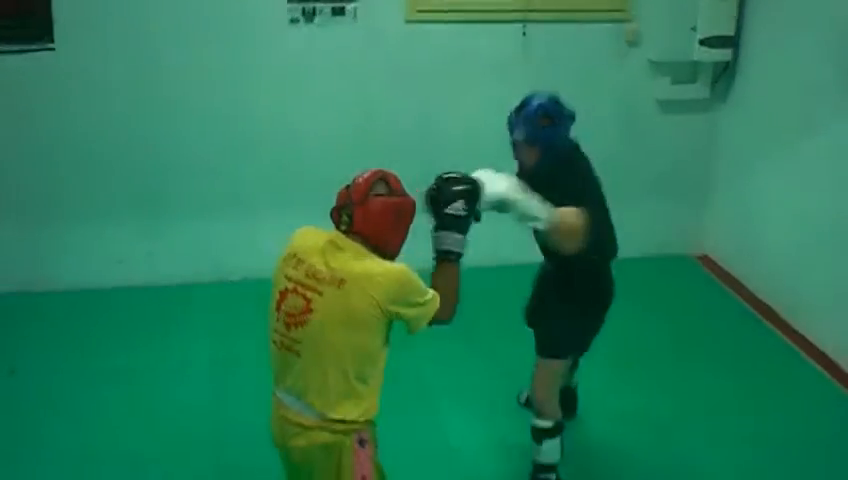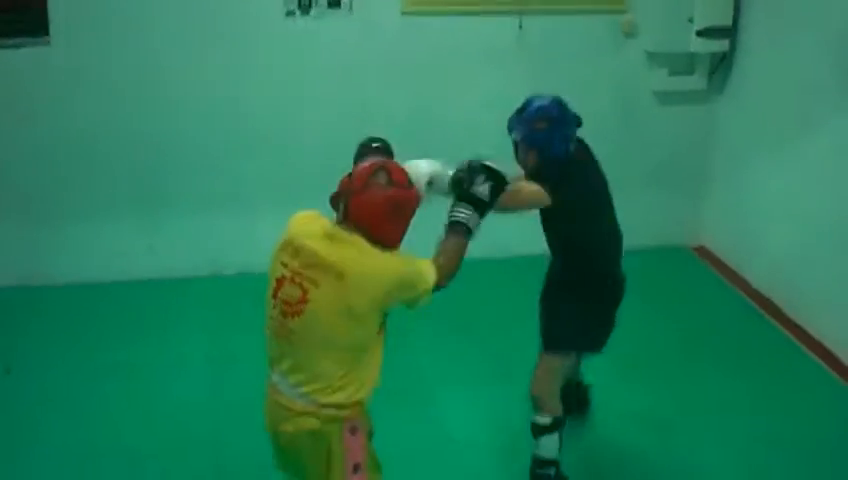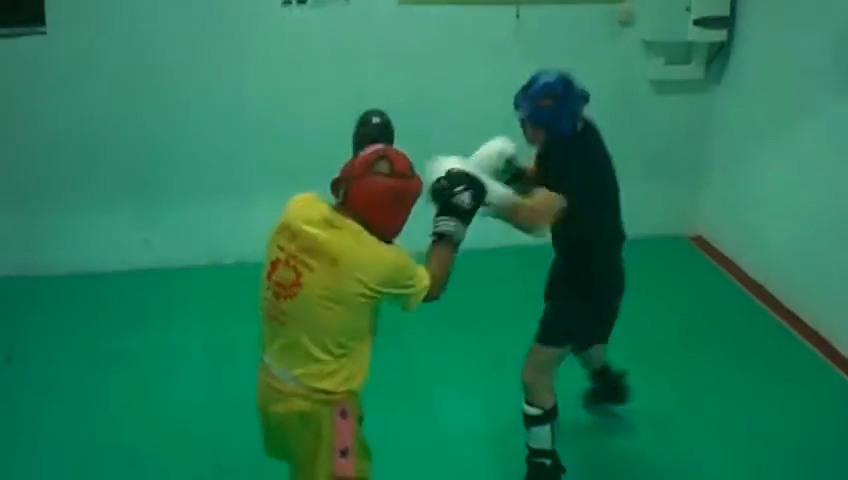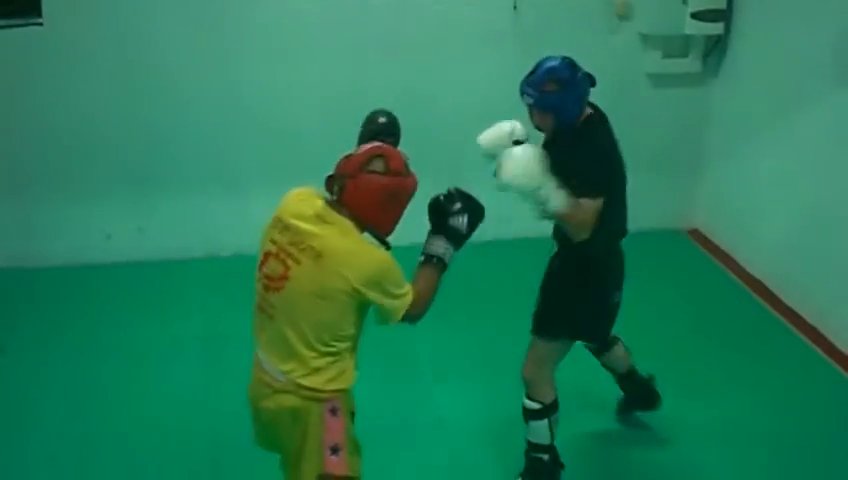
dt=0.1s
person 1, frame 1
left shoulder: (572, 171)
right shoulder: (551, 156)
left elbow: (570, 240)
right elbow: (523, 191)
left wrist: (523, 201)
right wrist: (490, 194)
left hip: (584, 286)
right hip: (560, 274)
left knee: (544, 395)
right knee: (549, 341)
right ankle: (562, 394)
person 1, frame 2
left shoulder: (573, 172)
right shoulder: (558, 157)
left elbow: (510, 200)
right elbow: (522, 188)
left hip: (592, 283)
right hip: (573, 268)
left knee: (541, 388)
right knee: (560, 343)
right ankle: (572, 393)
person 1, frame 3
left shoulder: (580, 156)
right shoulder: (567, 134)
left elbow: (535, 218)
right elbow: (538, 178)
left wrist: (478, 185)
right wrist: (507, 166)
left hip: (591, 275)
right hip: (581, 261)
left knee: (535, 375)
right knee: (574, 334)
right ankle: (608, 382)
person 1, frame 4
left shoulder: (594, 149)
right shoulder: (576, 123)
left elbow: (580, 228)
right elbow: (553, 167)
left wrist: (539, 189)
right wrist: (515, 149)
left hip: (587, 266)
right hip: (594, 261)
left knee: (535, 371)
right knee: (594, 336)
right ankle: (640, 389)
person 2, frame 1
left shoulder: (300, 242)
right shoulder: (386, 280)
right elbow: (444, 310)
left wrist: (357, 192)
right wrist: (451, 236)
left hip: (285, 418)
right hip: (332, 435)
person 2, frame 2
left shoulder: (300, 227)
right shoulder: (383, 271)
right elbow: (439, 274)
left wrist: (362, 181)
right wrist: (468, 209)
left hip: (281, 405)
right hip: (327, 421)
person 2, frame 3
left shoulder: (298, 208)
right shoulder: (377, 262)
right elbow: (431, 286)
left wrist: (365, 156)
right wrist: (452, 220)
left hip: (275, 386)
right hip: (318, 405)
person 2, frame 4
left shoulder: (295, 203)
right shoulder: (366, 261)
right elbow: (411, 309)
left wrist: (360, 166)
right wrist: (444, 241)
left hip: (267, 383)
right hip: (307, 401)
